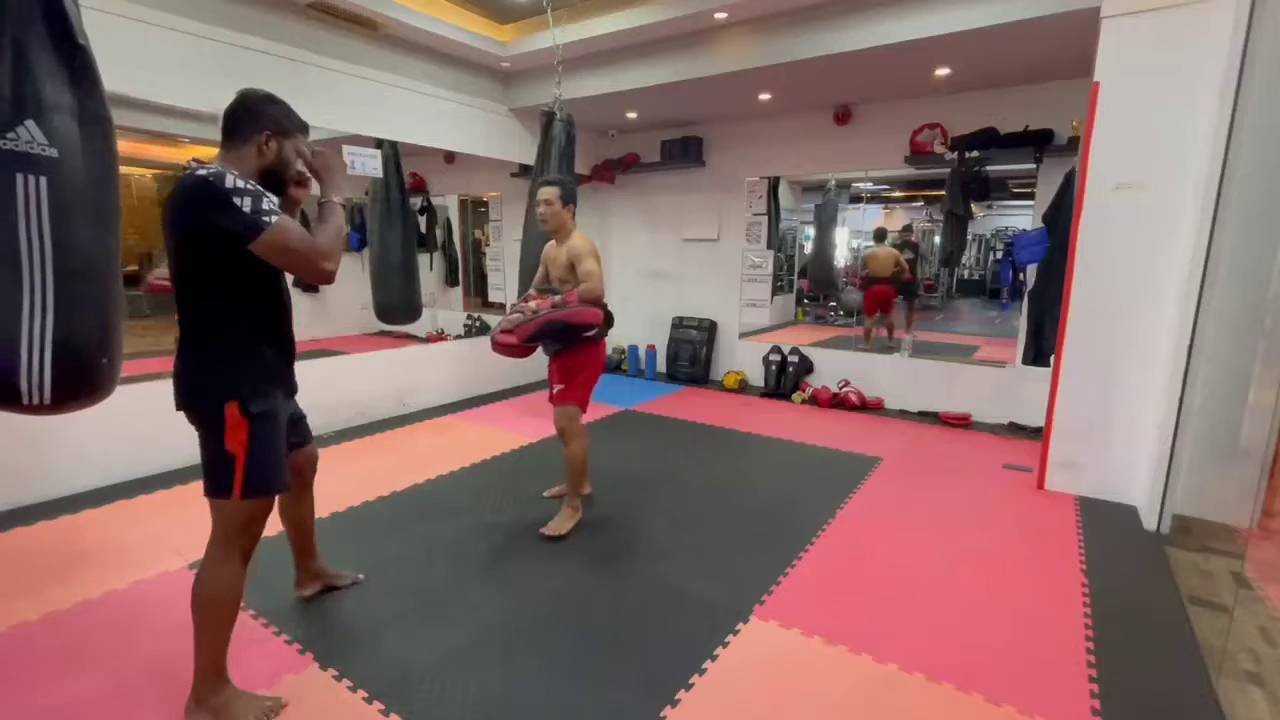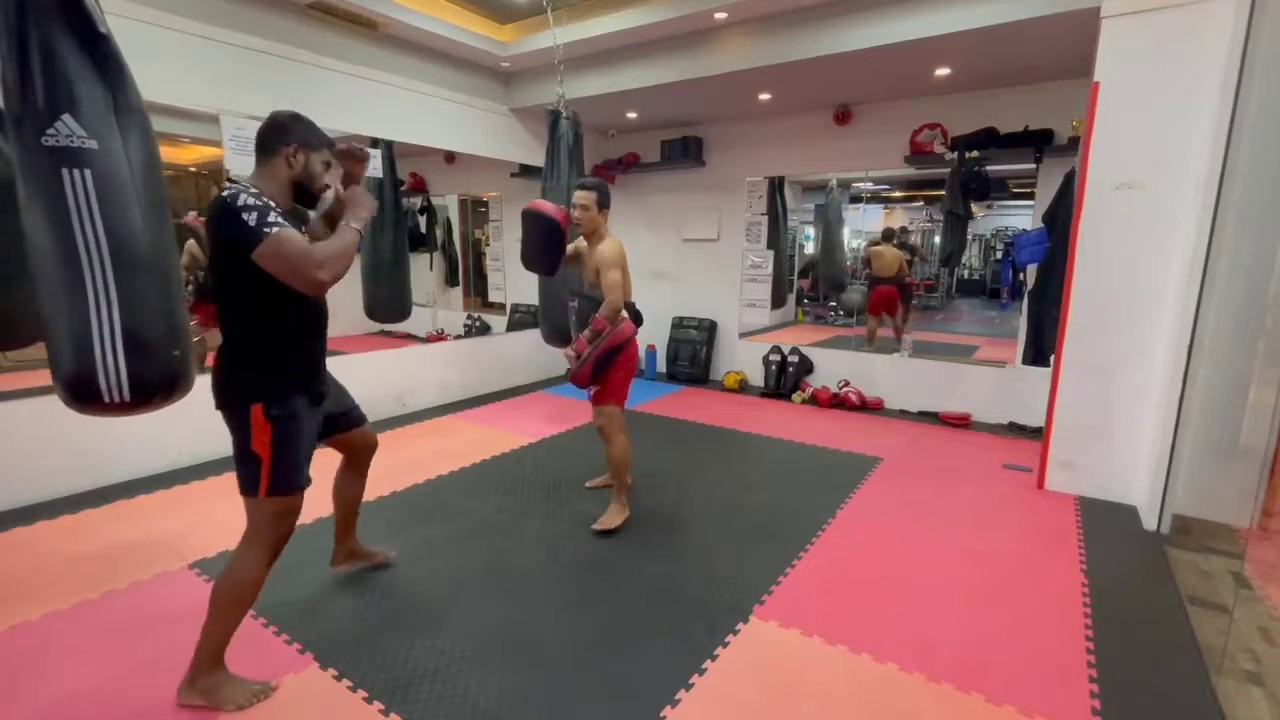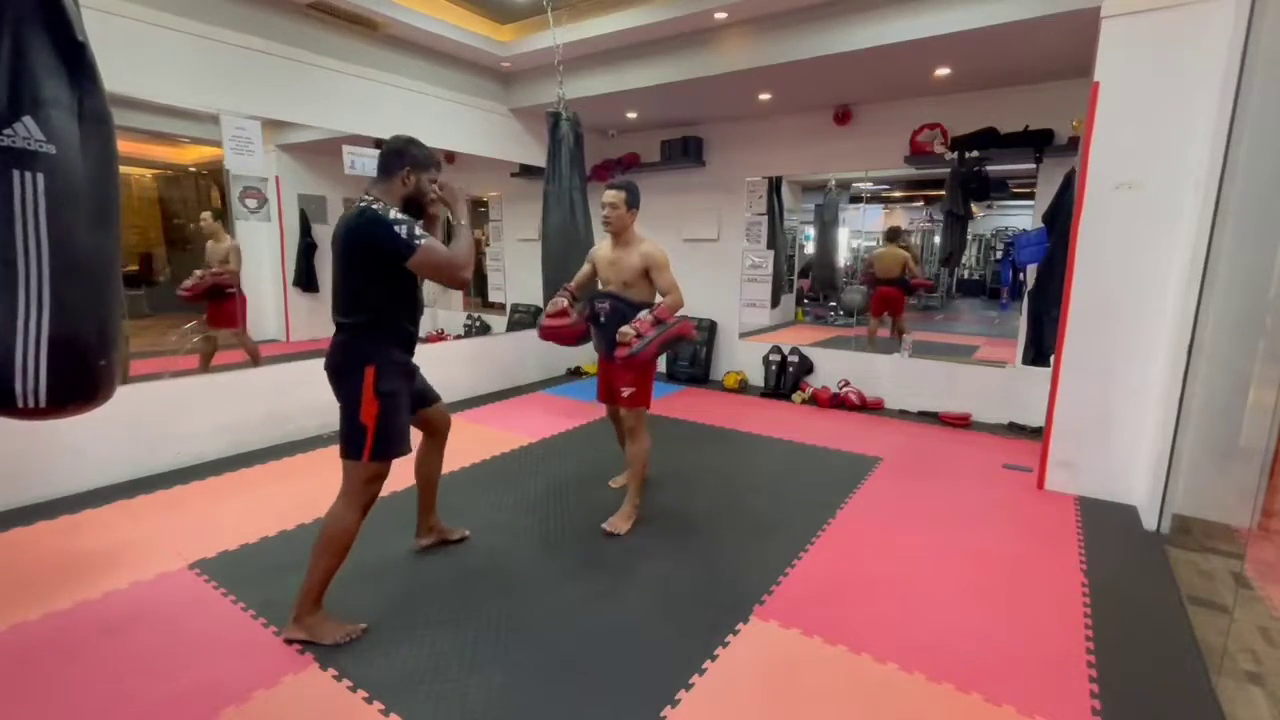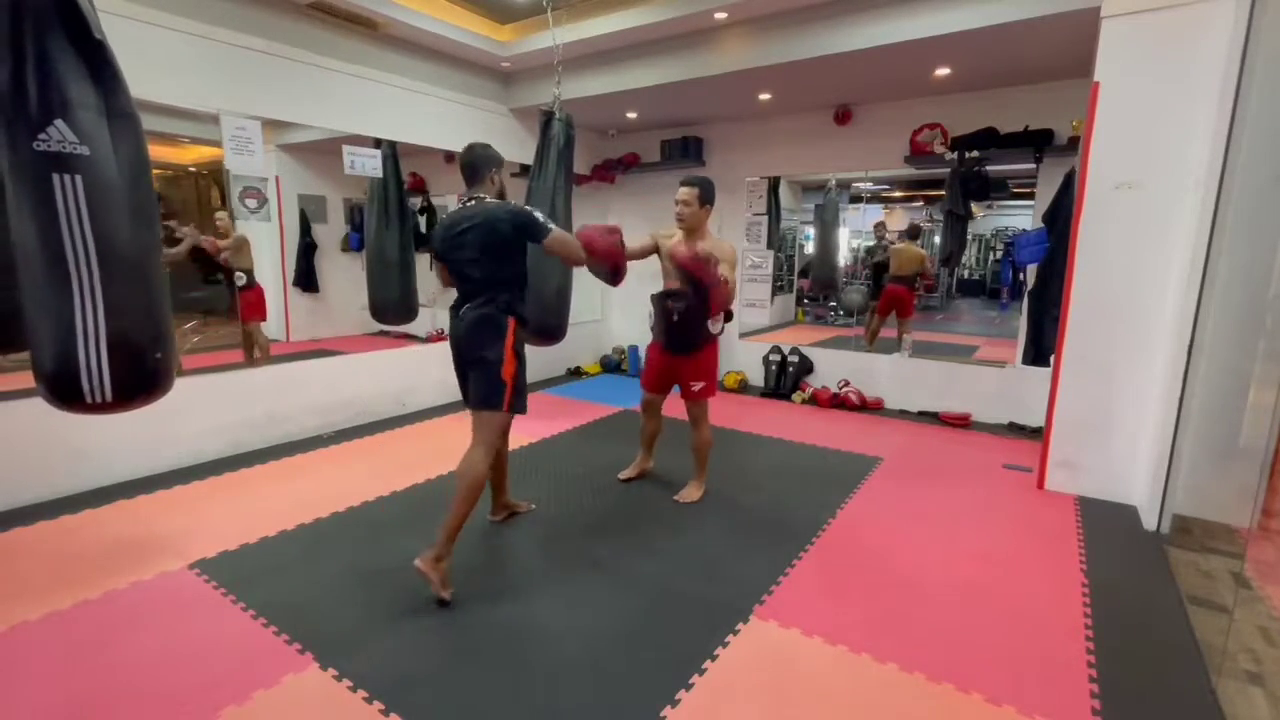
dt=1s
person 1, frame 1
left shoulder: (216, 191)
right shoulder: (221, 190)
left elbow: (271, 261)
right elbow: (320, 265)
left wrist: (288, 208)
right wrist: (330, 191)
left hip: (255, 376)
right hip: (234, 386)
left knee: (301, 466)
right knee: (237, 531)
left ankle: (310, 572)
person 1, frame 2
left shoulder: (282, 211)
right shoulder: (242, 207)
left elbow: (319, 246)
right elbow: (316, 271)
left wrist: (350, 189)
right wrist: (355, 217)
left hip: (306, 373)
right hip: (267, 390)
left knee: (362, 443)
right knee: (271, 529)
left ankle: (347, 547)
right ankle: (204, 675)
person 1, frame 3
left shoulder: (374, 218)
right shoulder: (381, 222)
left elbow: (418, 264)
right elbow: (459, 273)
left wrist: (430, 221)
right wrist: (459, 216)
left hip: (386, 357)
right hip: (370, 364)
left knee: (437, 422)
right knee: (362, 487)
left ankle: (428, 526)
right ankle: (306, 615)
person 1, frame 4
left shoulder: (447, 225)
right shoulder: (513, 215)
right elbow: (576, 253)
right wrist: (550, 231)
left hip: (465, 328)
right hip: (497, 331)
left knee: (495, 424)
right knee: (488, 438)
left ankle: (502, 502)
right ankle: (439, 554)
person 2, frame 1
left shoulder: (580, 246)
right shoulder: (549, 250)
left elbow: (595, 290)
right elbow: (537, 290)
left hip: (583, 346)
right hip: (562, 344)
left knee: (567, 424)
right knee: (567, 420)
left ankle: (572, 508)
right ankle: (578, 482)
person 2, frame 2
left shoulder: (608, 250)
right shoulder: (584, 245)
left elbow: (614, 304)
left hip: (615, 347)
left knee: (608, 421)
right knee: (606, 416)
left ankle: (620, 503)
right ankle: (618, 473)
person 2, frame 3
left shoulder: (650, 253)
right shoulder: (598, 252)
left elbow: (675, 300)
right elbow: (577, 285)
left wrist: (642, 327)
right wrist: (565, 298)
right hip: (608, 347)
left knee: (634, 422)
right knee: (615, 414)
left ankle: (632, 507)
right ankle: (634, 466)
person 2, frame 4
left shoulder: (720, 250)
right shoulder: (663, 240)
left elbow: (726, 301)
right elbow: (628, 253)
left wrist: (710, 275)
left hip: (699, 342)
right hip: (664, 336)
left knee: (697, 413)
right knee: (649, 402)
left ankle: (699, 480)
right ankle: (643, 459)
